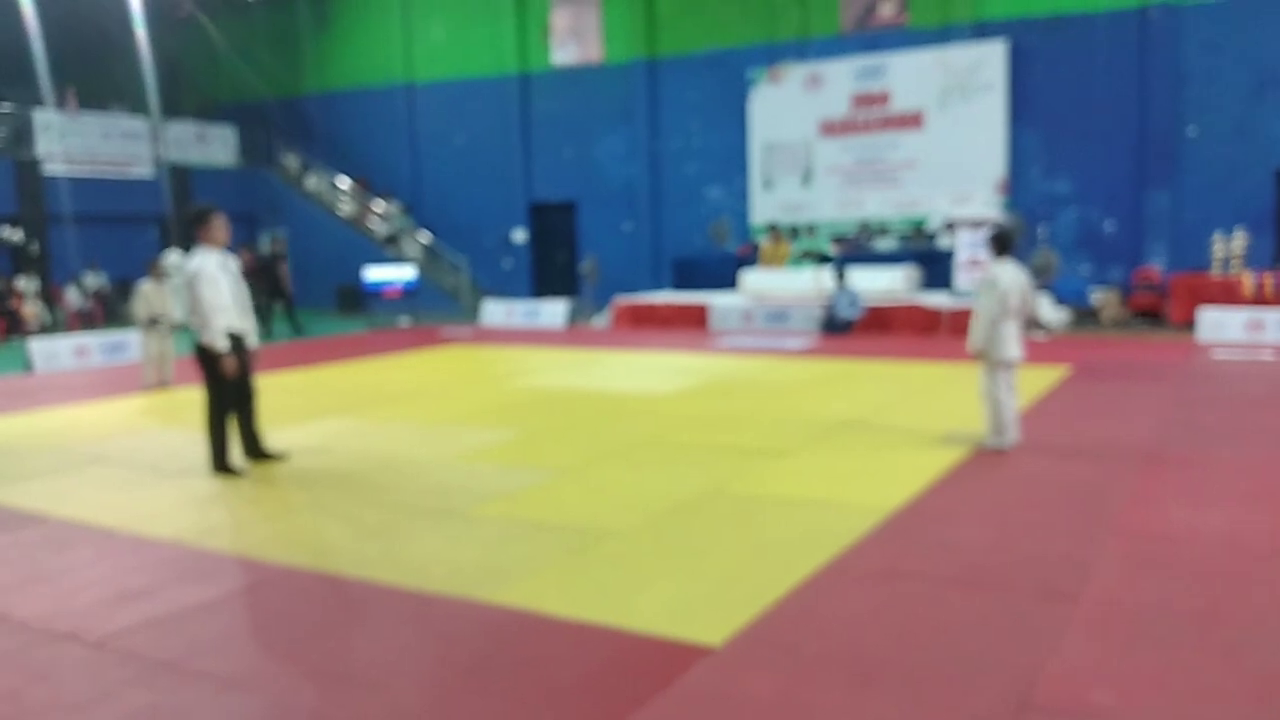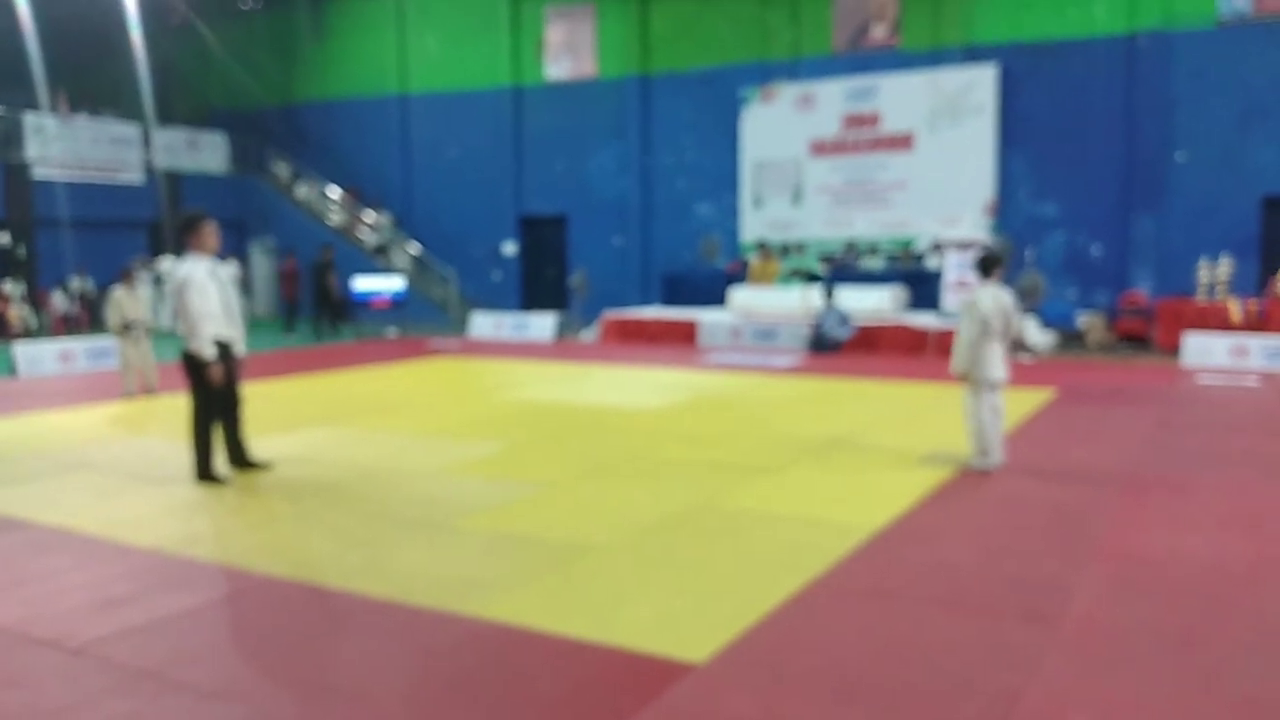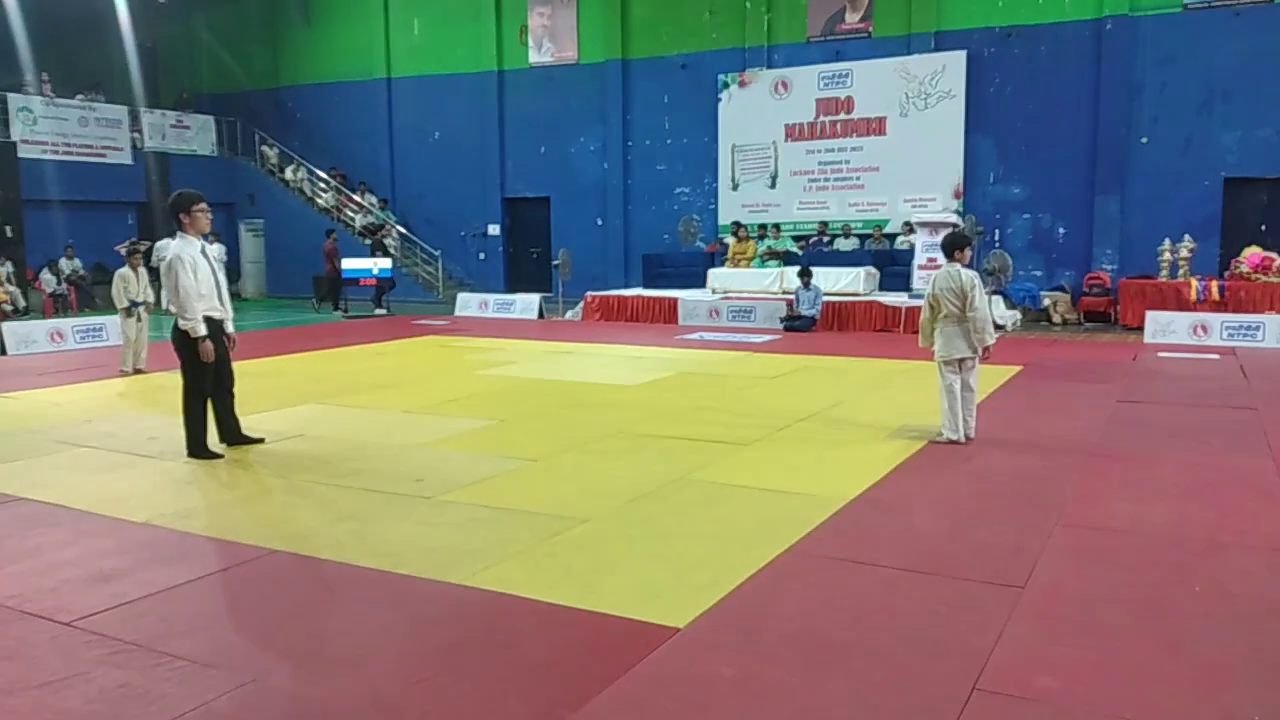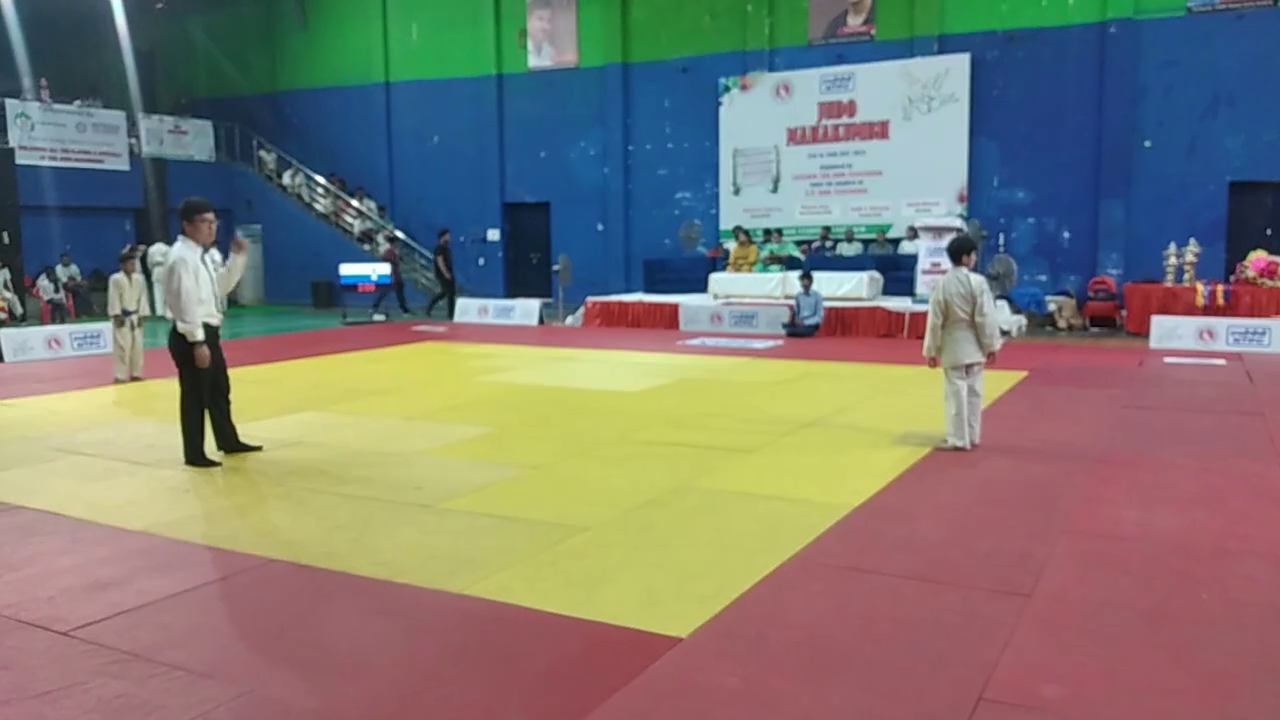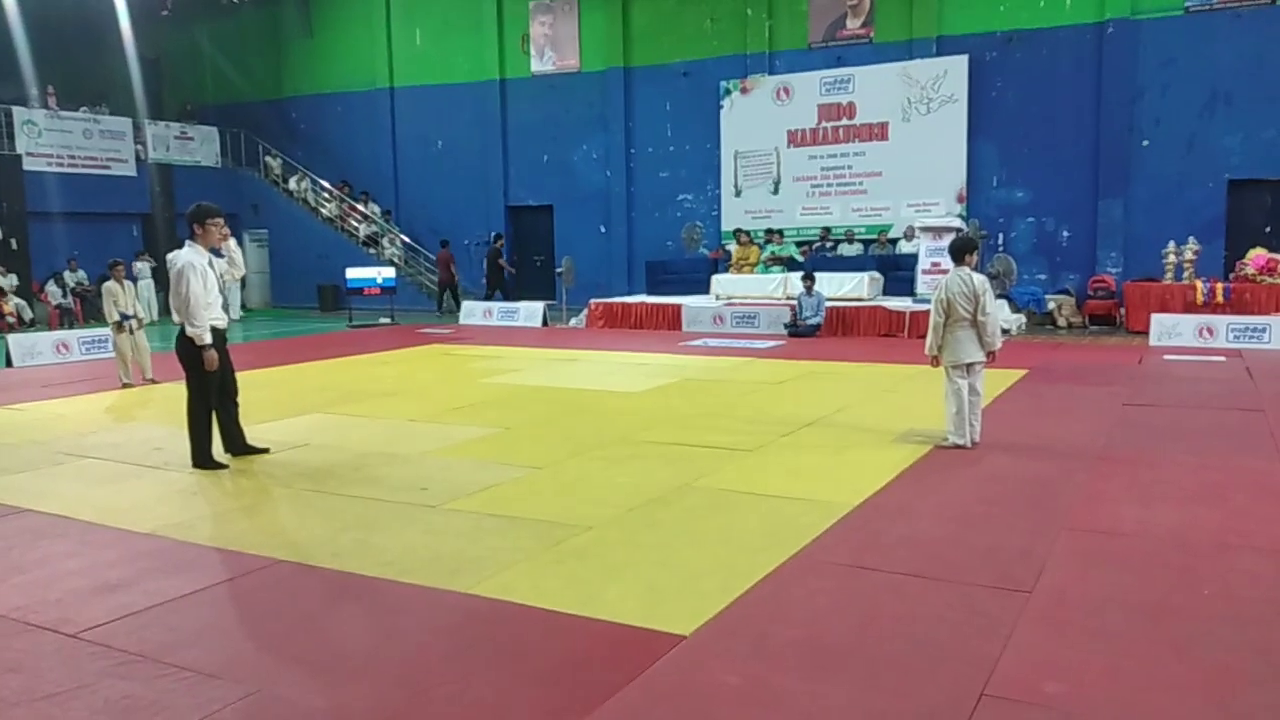
dt=1s
person 1, frame 1
left shoulder: (226, 259)
right shoulder: (200, 265)
right elbow: (209, 310)
left wrist: (249, 342)
right wrist: (223, 351)
left hip: (235, 340)
right hip: (217, 345)
left knee: (244, 397)
right knee: (221, 403)
left ankle: (254, 448)
right ankle: (220, 461)
person 1, frame 2
left shoulder: (215, 269)
right shoulder: (190, 273)
right elbow: (196, 318)
left wrist: (237, 349)
right wrist: (210, 359)
left hip: (224, 348)
right hip: (205, 352)
left knee: (230, 406)
right knee: (207, 411)
left ankle: (239, 457)
right ankle: (204, 469)
person 1, frame 3
left shoulder: (203, 249)
right shoulder: (181, 253)
right elbow: (188, 298)
left wrist: (227, 326)
right wrist: (201, 337)
left hip: (214, 326)
right hip: (196, 330)
left knee: (224, 383)
right knee: (198, 389)
left ankle: (232, 434)
right ankle: (197, 446)
person 1, frame 4
left shoulder: (199, 255)
right shoulder: (182, 257)
left elbow: (222, 285)
right elbow: (186, 303)
left wrist: (237, 257)
right wrist: (198, 343)
left hip: (208, 332)
right hip: (192, 336)
left knee: (219, 390)
right knee: (195, 395)
left ankle: (229, 441)
right ankle: (194, 454)
person 1, frame 5
left shoulder: (206, 259)
right shoulder: (189, 261)
right elbow: (194, 308)
right wrist: (206, 346)
left hip: (214, 335)
right hip: (199, 340)
left knee: (227, 392)
right knee: (202, 399)
left ankle: (236, 444)
right ankle: (202, 456)
person 2, frame 1
left shoulder: (992, 275)
right shoulder: (1020, 272)
left elbow: (985, 313)
right elbow: (1027, 307)
left wrist: (976, 344)
left hip: (994, 341)
right hip: (1012, 339)
left knee: (996, 389)
right knee: (1006, 386)
left ankle: (1001, 437)
right ankle: (1010, 432)
person 2, frame 2
left shoulder: (975, 298)
right shoulder: (1006, 295)
left elbow: (966, 335)
right elbow: (1014, 329)
left wrist: (959, 365)
left hip: (978, 362)
right hip: (997, 361)
left knee: (980, 410)
right knee: (994, 408)
left ankle: (985, 458)
right ankle: (996, 454)
person 2, frame 3
left shoulder: (936, 279)
right shoulder: (970, 277)
left elbow: (927, 315)
right elbow: (978, 313)
left wrist: (928, 341)
right wrist: (985, 341)
left hip: (945, 339)
right hip: (967, 338)
left knee: (950, 386)
right knee: (968, 386)
left ankle: (953, 432)
right ankle: (967, 430)
person 2, frame 4
left shoulder: (942, 284)
right shoulder: (978, 282)
left elbow: (935, 320)
right elbow: (986, 317)
left wrist: (932, 350)
right wrist: (991, 346)
left hip: (952, 345)
right hip: (974, 344)
left knee: (956, 392)
right knee: (973, 391)
left ankle: (959, 439)
right ankle: (972, 436)
person 2, frame 5
left shoulder: (945, 283)
right shoulder: (980, 281)
left elbow: (937, 319)
right elbow: (987, 316)
left wrist: (933, 349)
right wrist: (991, 345)
left hip: (953, 344)
right hip: (975, 343)
left knee: (957, 391)
right knee: (974, 390)
left ankle: (959, 437)
right ankle: (972, 434)
